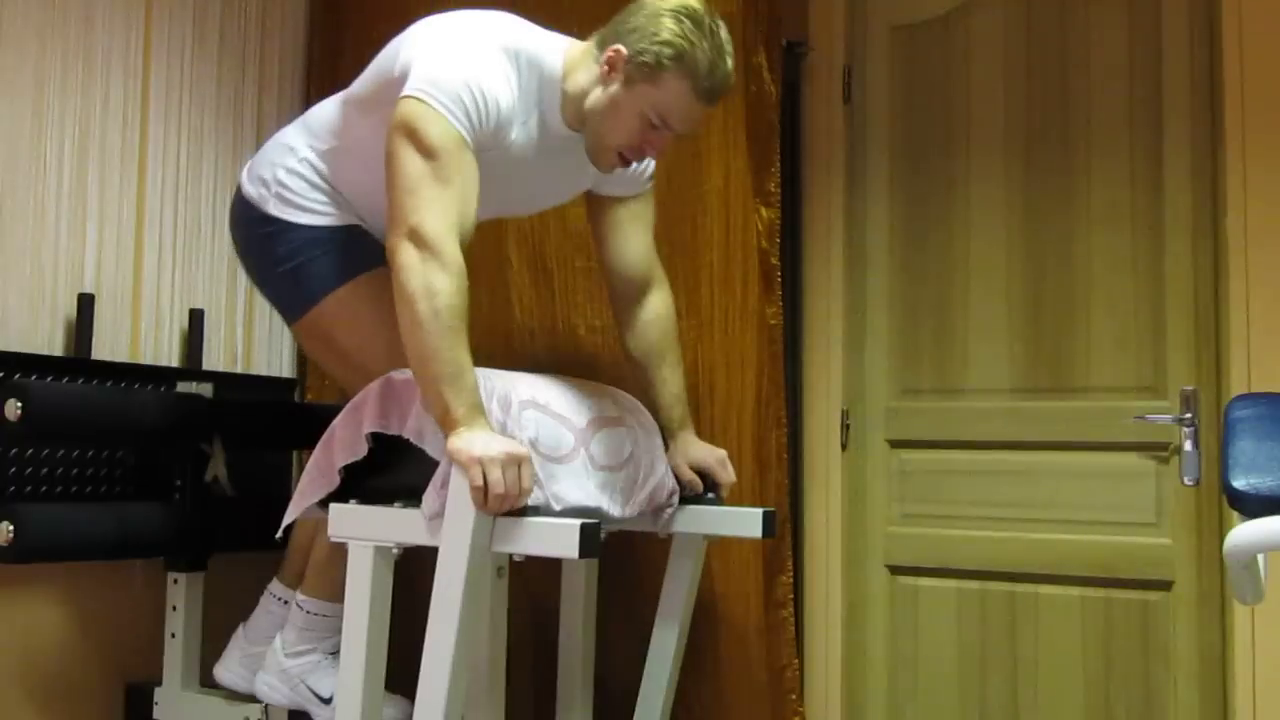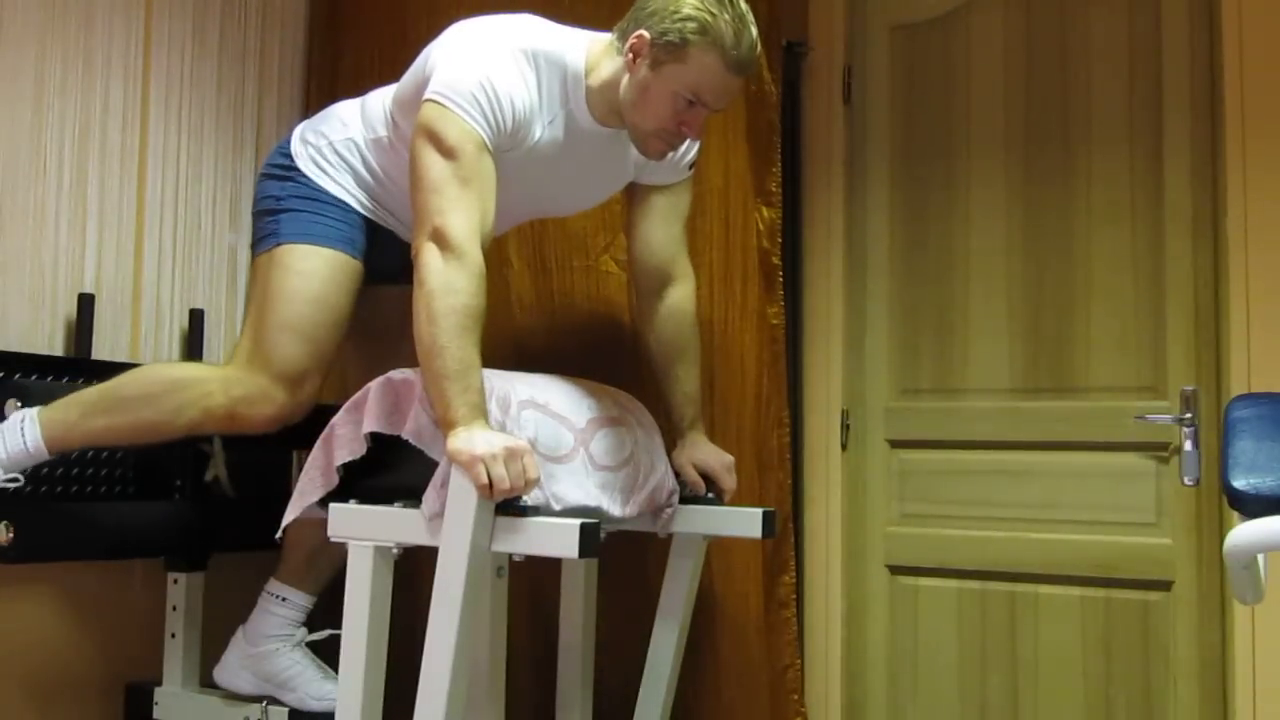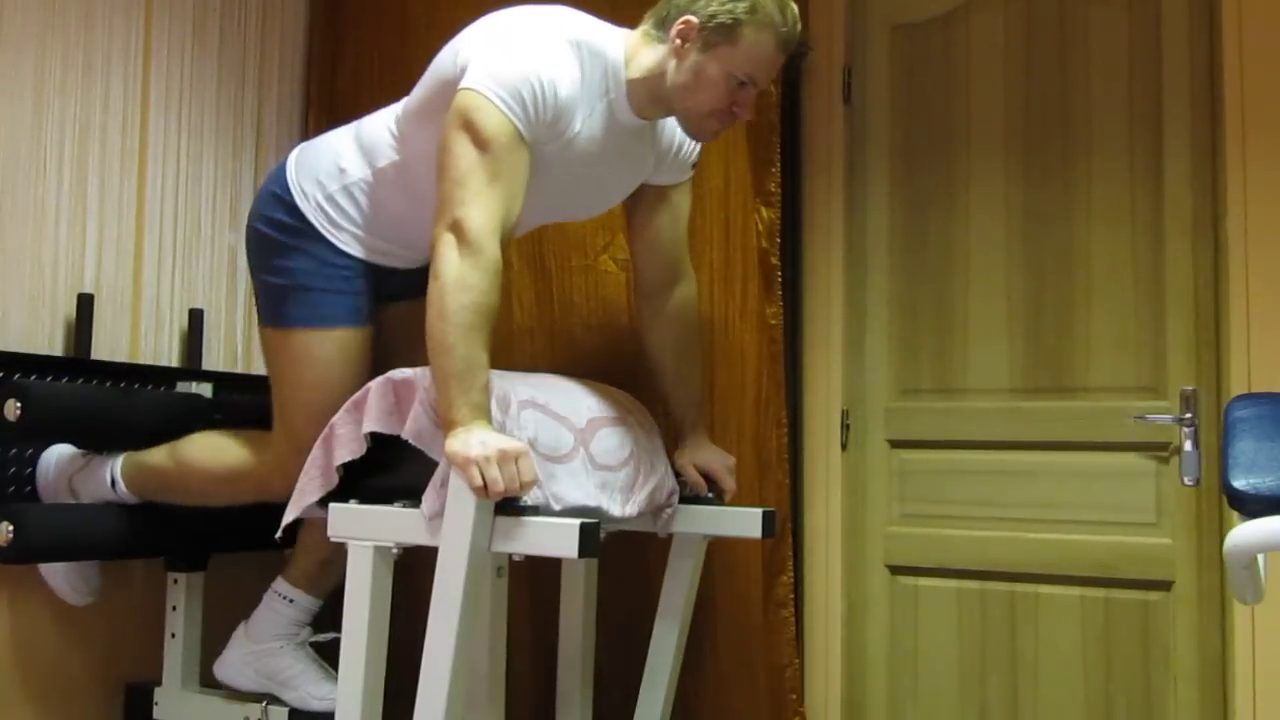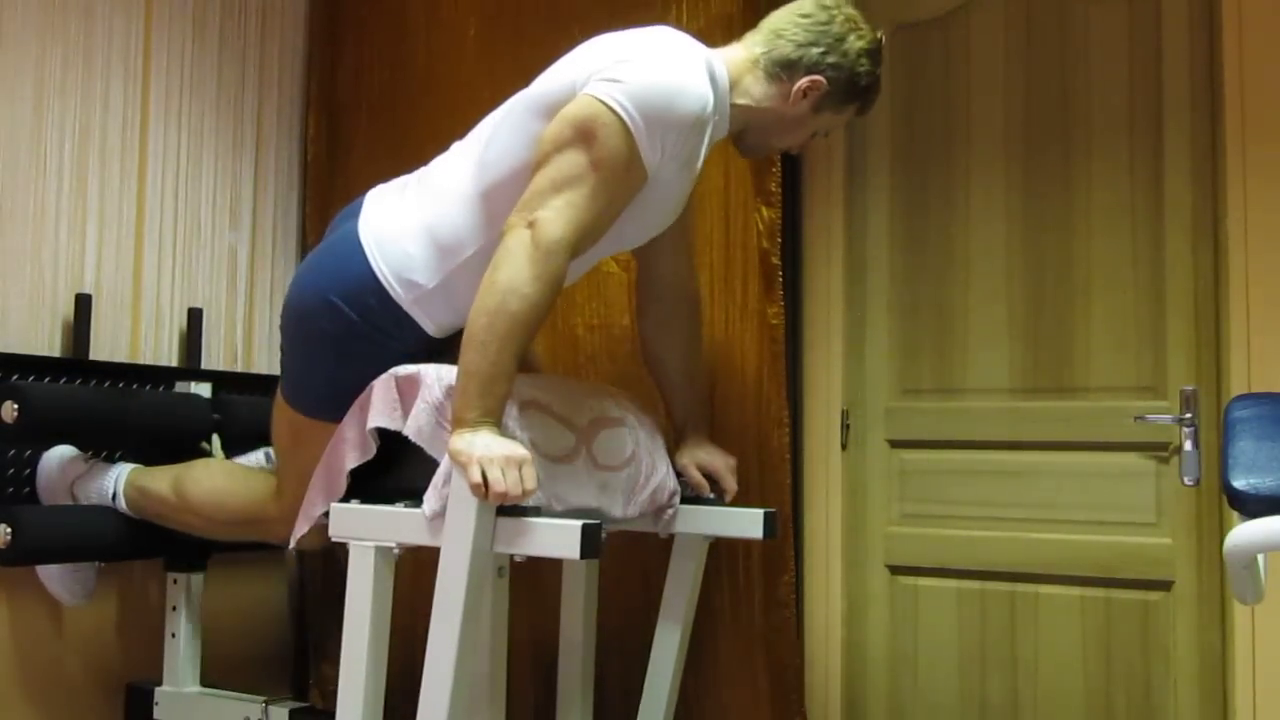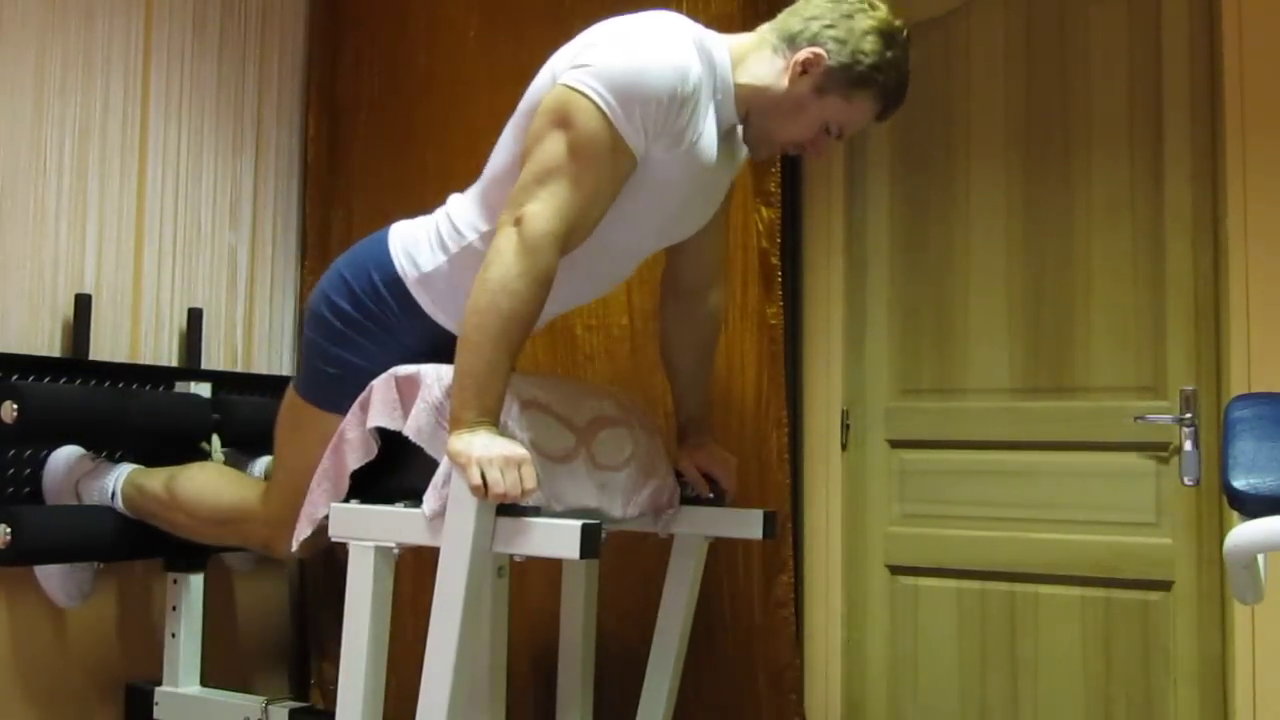
dt=1s
person 1, frame 1
left shoulder: (623, 142)
right shoulder: (471, 69)
left elbow: (641, 291)
right elbow: (426, 248)
left wrist: (678, 433)
right wrist: (466, 425)
left hip: (368, 228)
right hip: (295, 211)
right knee: (424, 413)
left ankle: (265, 641)
right ankle: (300, 654)
person 1, frame 2
left shoulder: (664, 138)
right shoulder: (493, 67)
left elbow: (666, 285)
right elbow: (449, 247)
left wrist: (689, 431)
right wrist: (465, 425)
left hip: (409, 231)
right hip: (332, 181)
right knee: (265, 392)
left ankle: (267, 642)
person 1, frame 3
left shoulder: (669, 137)
left elbow: (667, 288)
right elbow: (468, 239)
left wrist: (692, 434)
right wrist: (467, 424)
left hip: (405, 250)
right hip: (322, 219)
right knee: (304, 461)
left ankle: (269, 641)
right ankle: (89, 478)
person 1, frame 4
left shoulder: (692, 110)
right shoulder: (666, 85)
left elbow: (667, 289)
right elbow: (537, 240)
left wrist: (693, 431)
right wrist: (473, 426)
left hip: (404, 273)
right hip: (368, 295)
right knee: (300, 514)
left ankle: (283, 454)
right ankle: (92, 481)
person 1, frame 5
left shoulder: (730, 124)
left elbow: (695, 288)
right elbow: (528, 236)
left wrist: (693, 431)
right wrist: (472, 425)
left hip: (459, 325)
right hip: (394, 304)
right knee: (286, 528)
left ankle: (266, 466)
right ankle: (99, 480)
